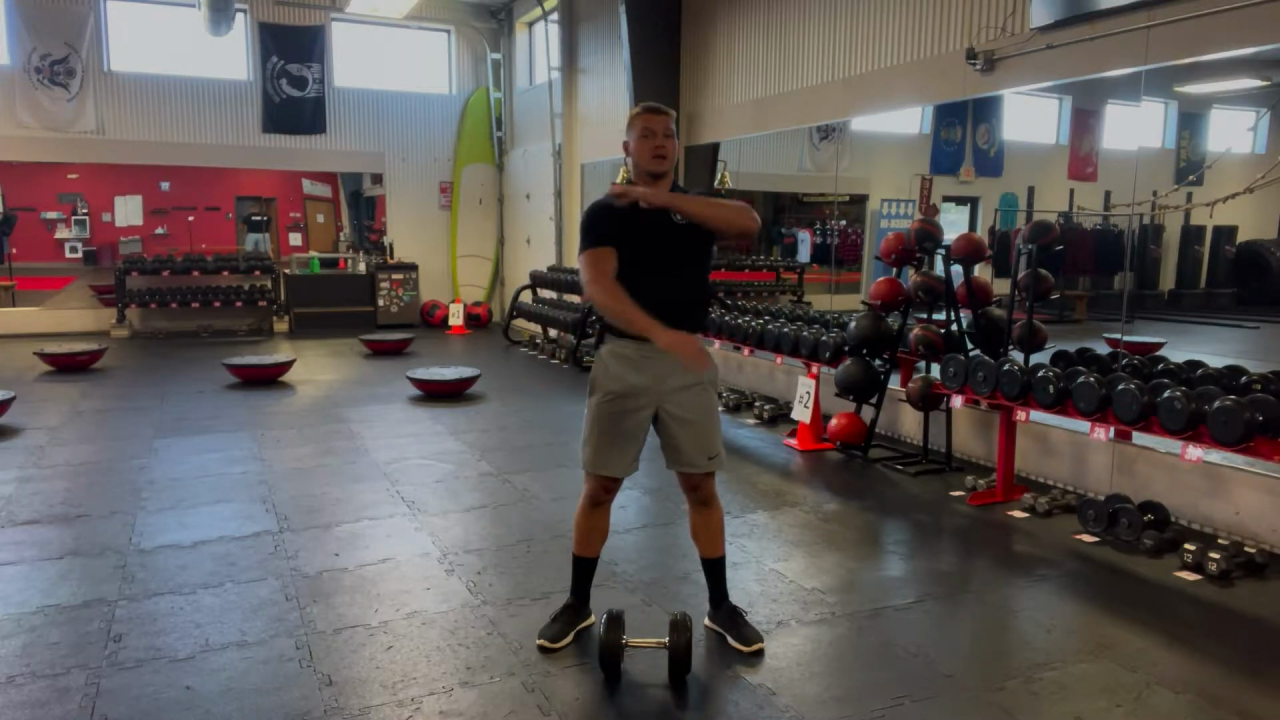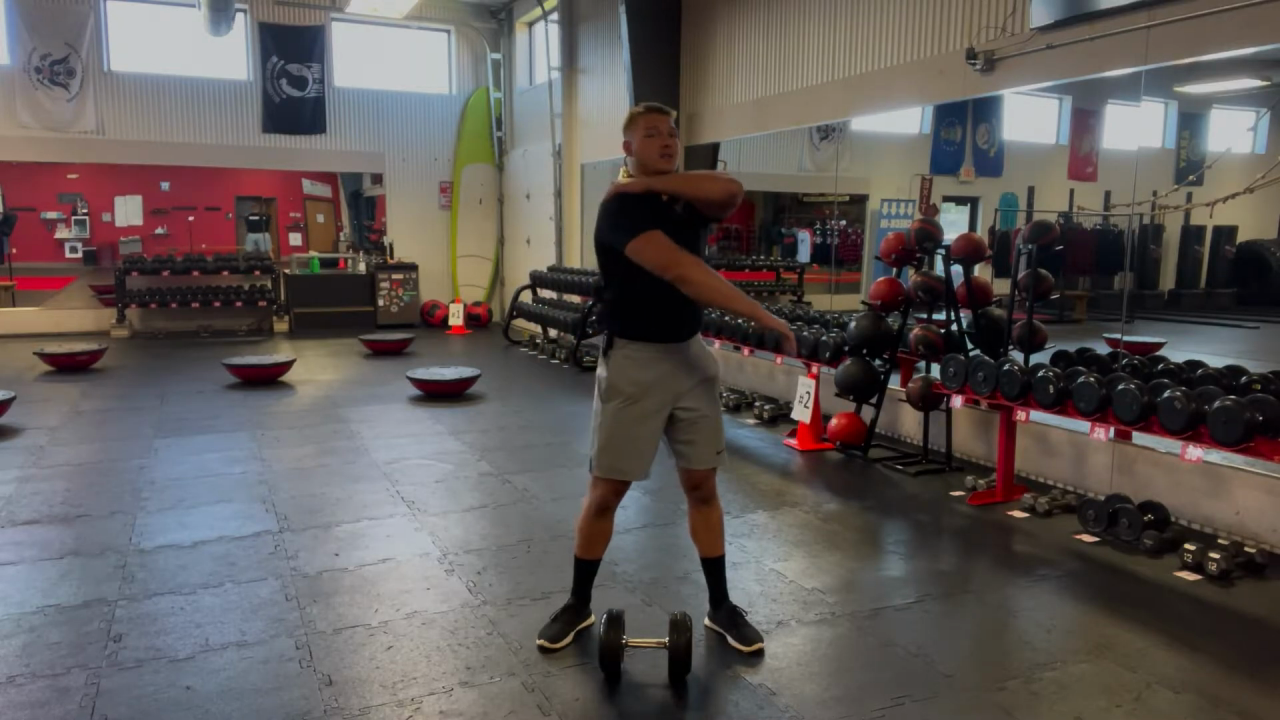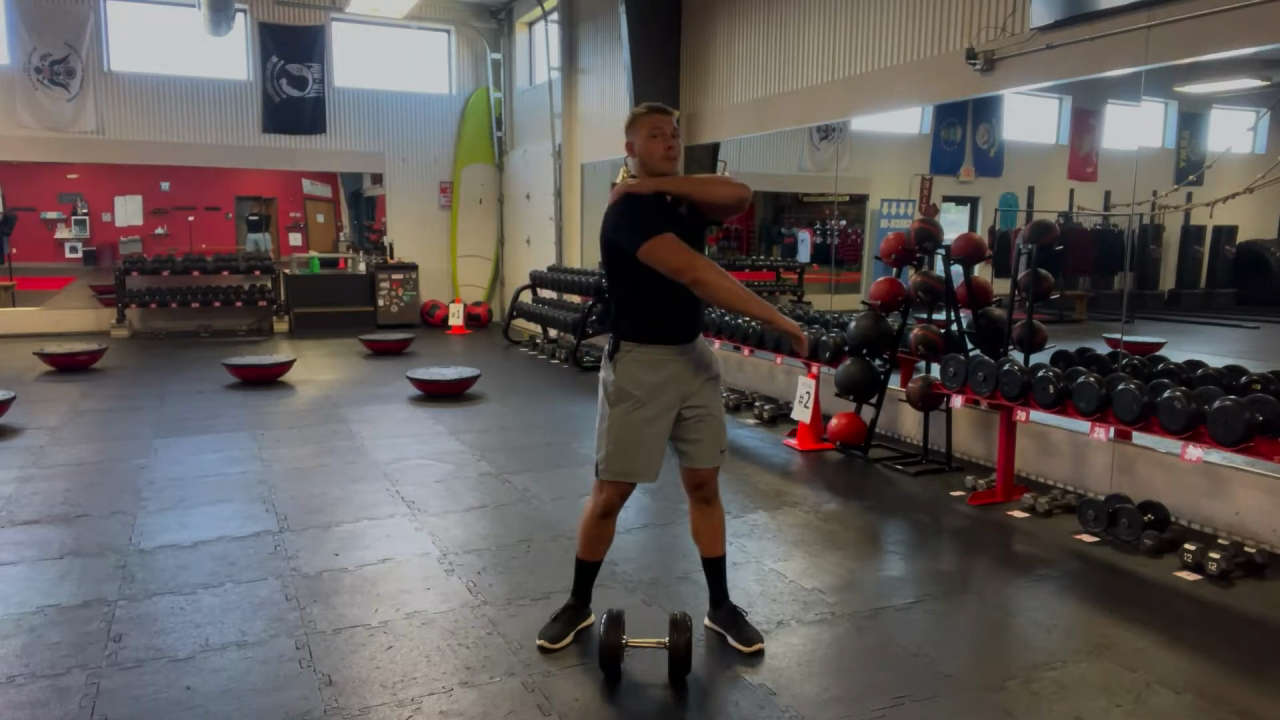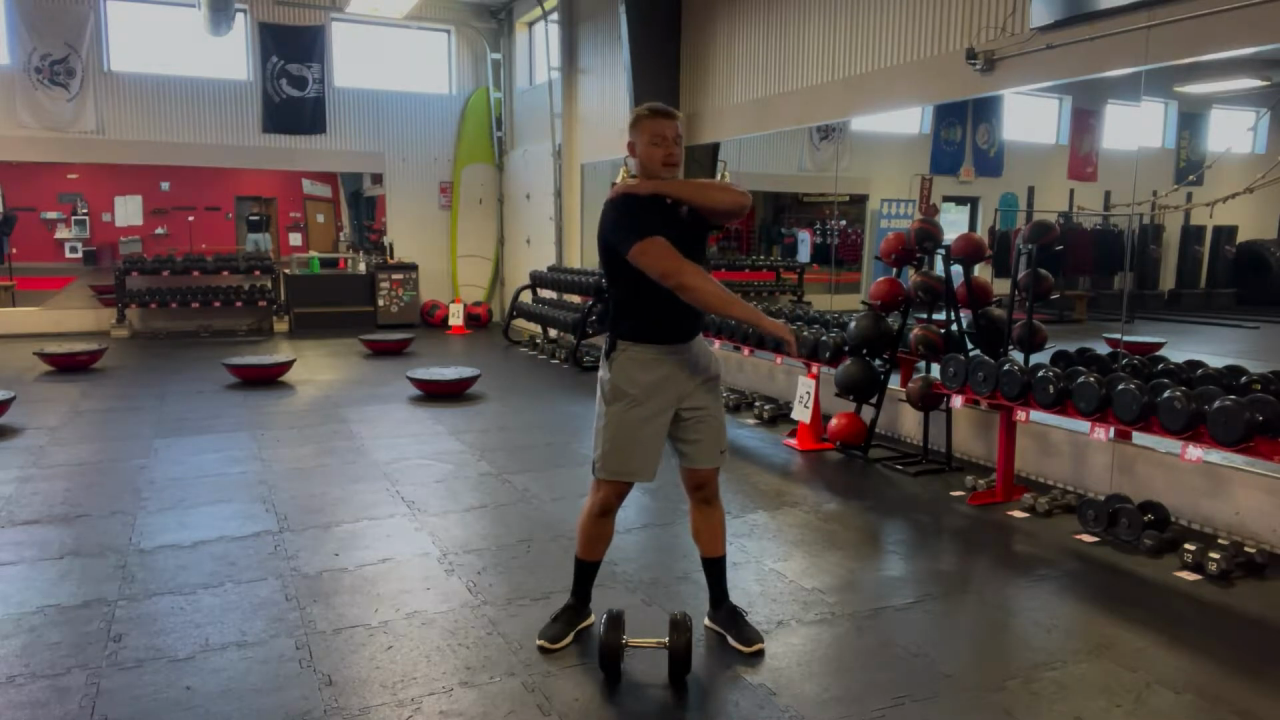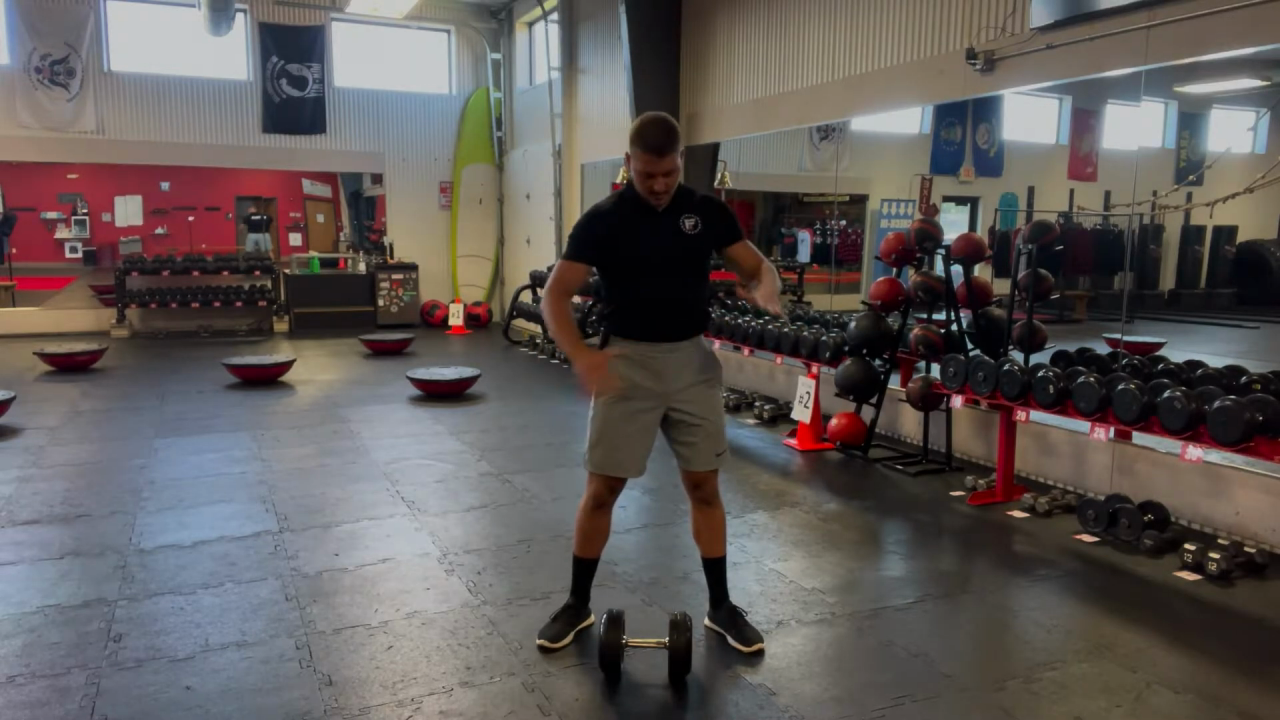
dt=0.4s
person 1, frame 1
left shoulder: (698, 208)
right shoulder: (605, 213)
left elbow: (747, 221)
right elbow: (599, 284)
left wrist: (662, 199)
right wrist: (661, 333)
left hip: (687, 365)
right hip: (625, 361)
left knee: (701, 486)
right knee: (599, 487)
left ankle: (720, 605)
right ankle: (578, 604)
person 1, frame 2
left shoulder: (689, 202)
right shoulder: (621, 207)
left elbow: (730, 191)
right elbow: (678, 270)
left wrist: (653, 181)
right wrist: (761, 315)
left hip: (691, 355)
right hip: (634, 360)
left knee: (702, 485)
right knee: (606, 490)
left ankle: (720, 606)
right ankle: (579, 604)
person 1, frame 3
left shoulder: (686, 201)
right shoulder: (629, 210)
left elbow: (738, 196)
right elbow: (694, 273)
left wrist: (662, 184)
right wrist: (775, 318)
left hip: (694, 357)
right hip: (639, 363)
left knee: (704, 485)
right knee: (610, 493)
left ankle: (720, 606)
right ankle: (578, 604)
person 1, frame 4
left shoulder: (688, 204)
right shoulder: (624, 210)
left elbow: (739, 202)
right elbow: (679, 278)
left wrist: (662, 185)
right wrist: (761, 321)
left hip: (693, 357)
right hip: (637, 362)
left knee: (705, 485)
right knee: (608, 492)
left ankle: (720, 606)
right ankle: (578, 604)
person 1, frame 5
left shoulder: (706, 210)
right shoulder: (604, 219)
left elbow: (758, 264)
right elbow: (556, 295)
left wrist: (765, 284)
right wrist: (581, 356)
left hip: (692, 362)
right hip: (626, 364)
left knee: (704, 486)
right knee: (601, 488)
left ankle: (720, 607)
right ankle: (578, 604)
